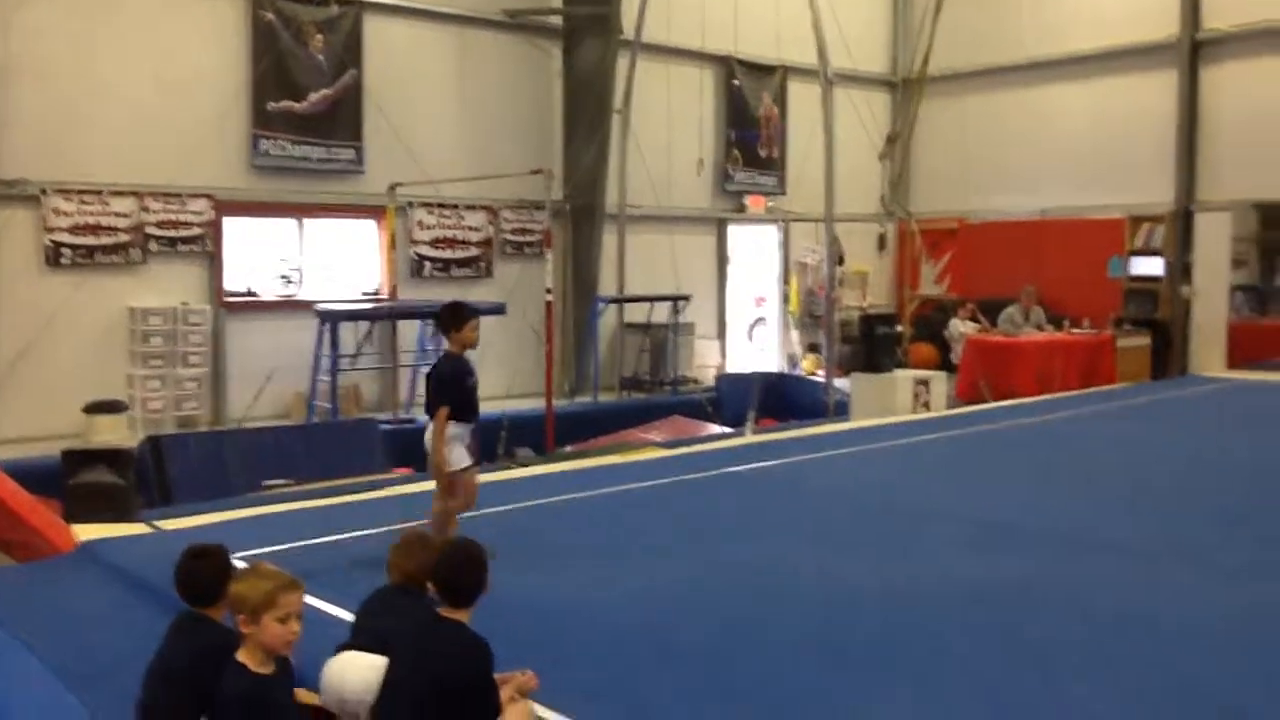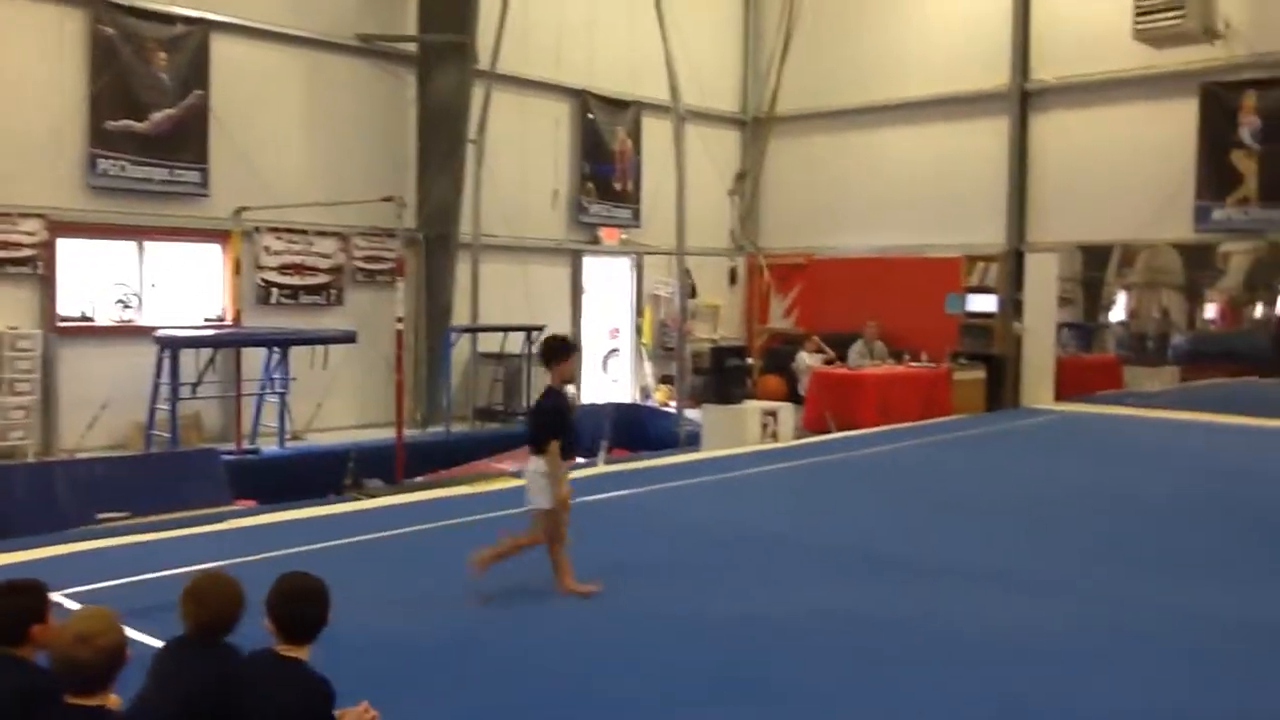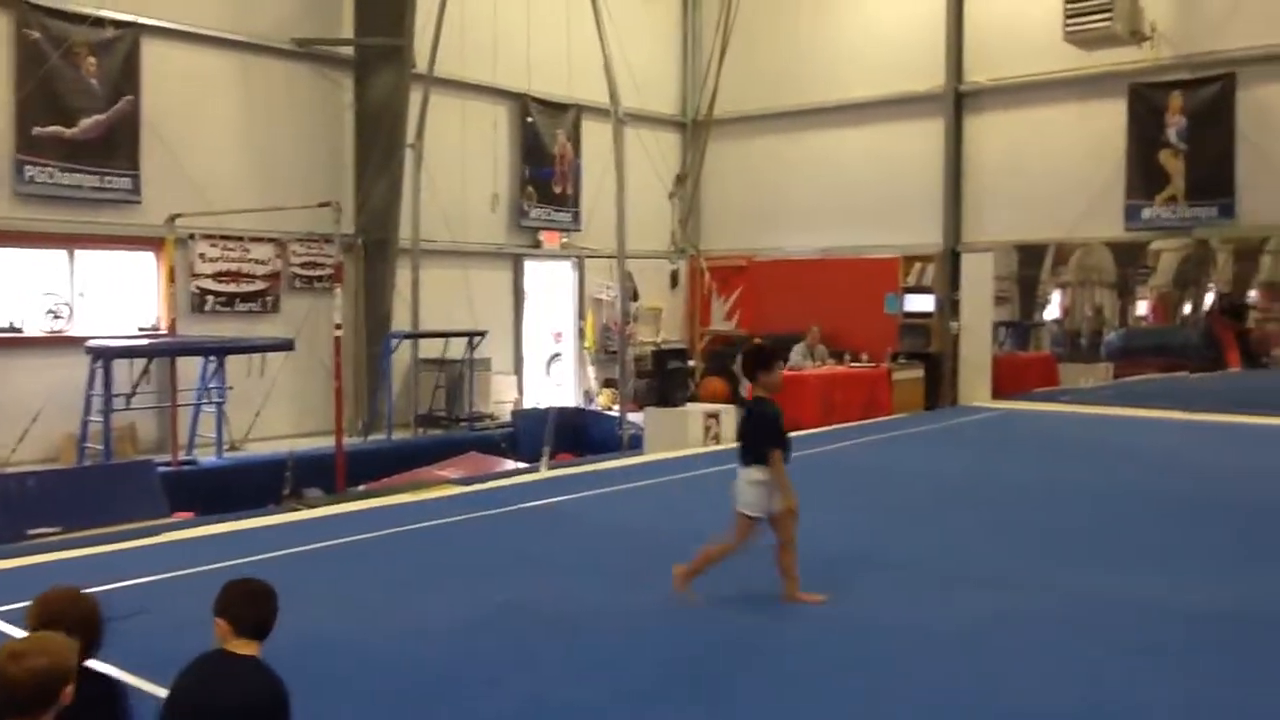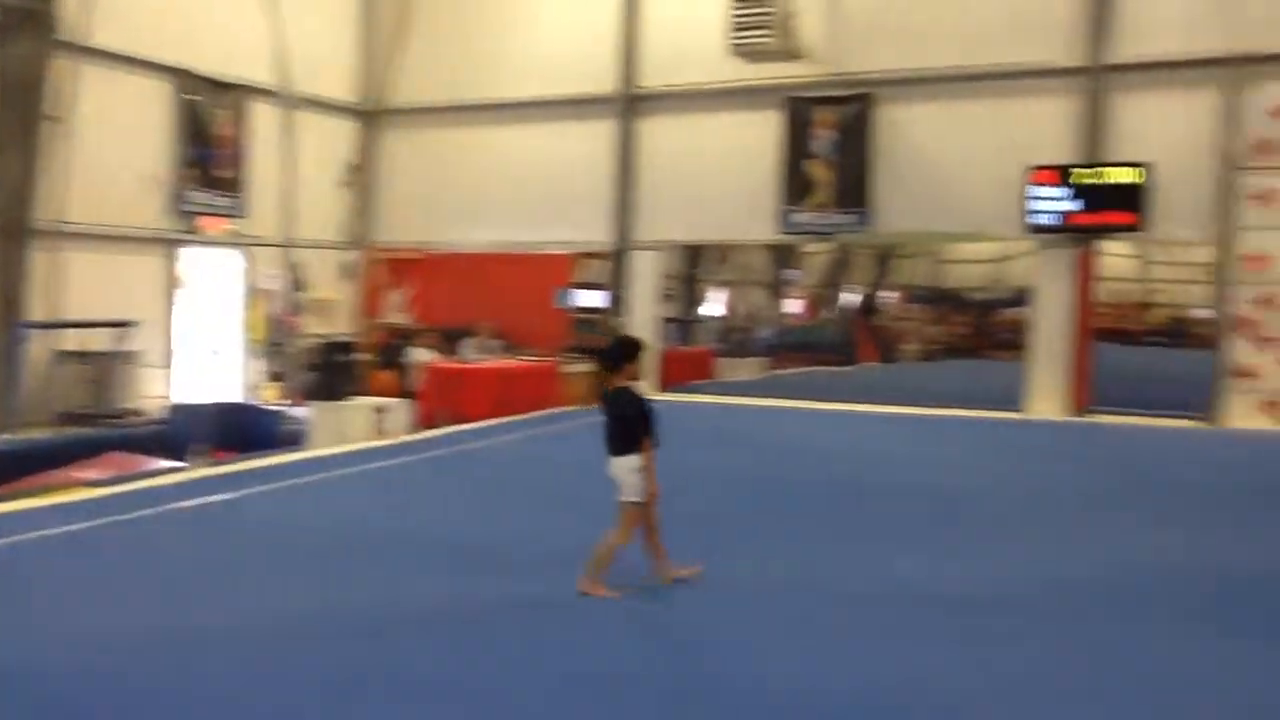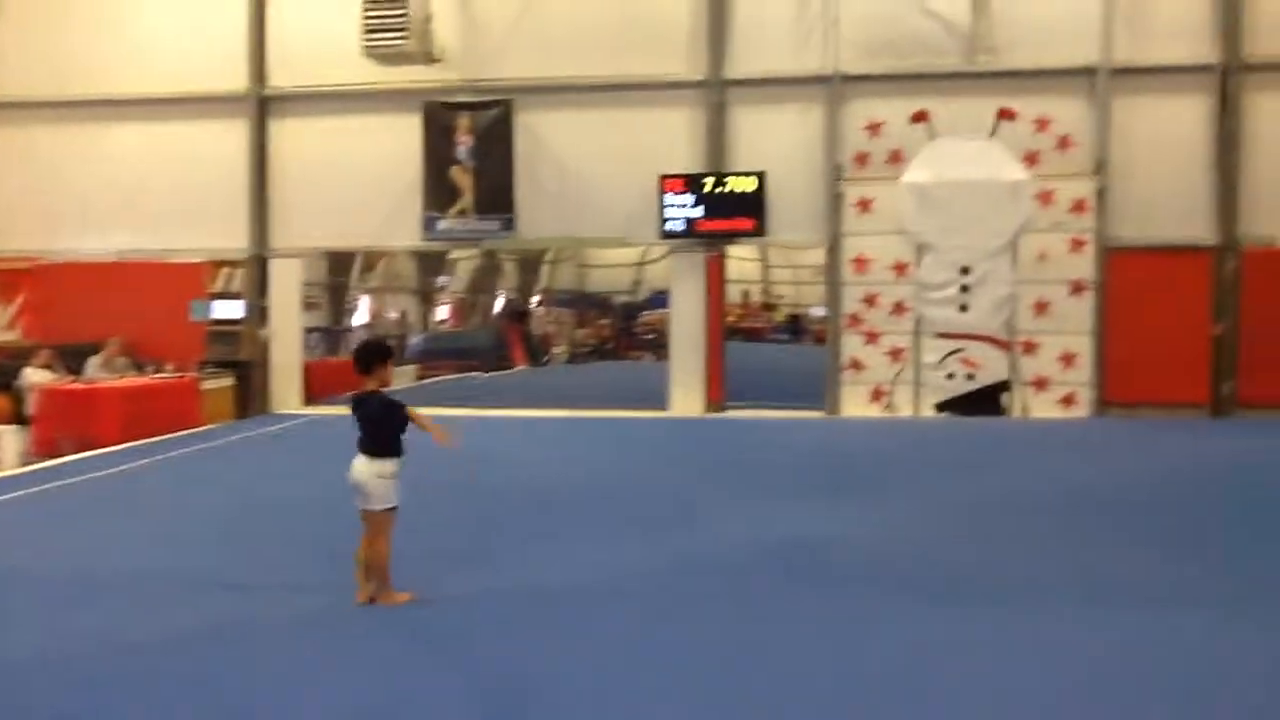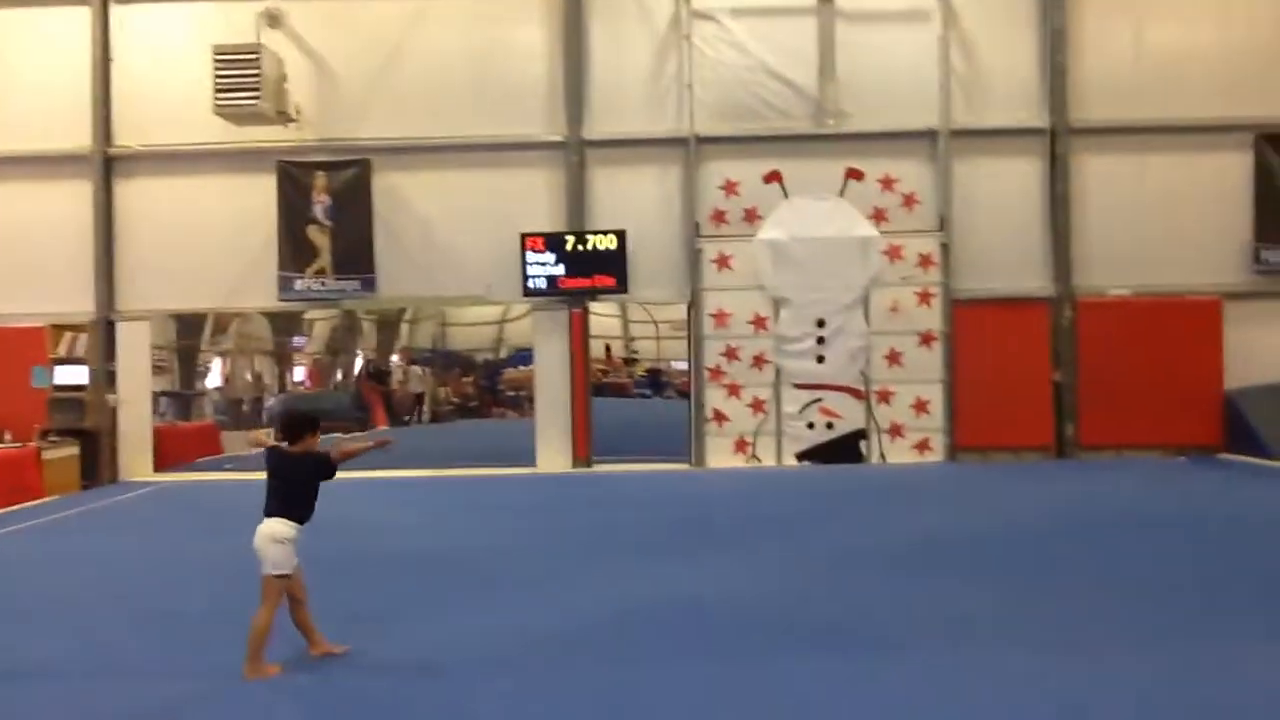
dt=0.7s
person 1, frame 1
left shoulder: (461, 364)
right shoulder: (446, 369)
right elbow: (441, 413)
left wrist: (466, 441)
right wrist: (438, 452)
left hip: (458, 433)
right hip: (447, 436)
left knee: (446, 495)
right knee: (467, 495)
person 1, frame 2
left shoulder: (557, 399)
right shoulder: (551, 404)
right elbow: (552, 447)
right wrist: (560, 487)
left hip: (550, 470)
right hip: (544, 471)
left knee: (558, 530)
right knee: (542, 535)
left ankle: (566, 580)
right ankle: (488, 557)
person 1, frame 3
left shoulder: (756, 407)
right shoulder: (767, 412)
right elbow: (775, 458)
right wrist: (789, 496)
left hip: (761, 478)
right hip: (759, 481)
left knee: (788, 536)
right knee: (737, 541)
left ankle: (793, 590)
right ankle: (687, 572)
person 1, frame 4
left shoulder: (610, 396)
right shoulder: (634, 401)
right elbow: (645, 444)
right wrist: (652, 480)
left hip: (619, 462)
right hip: (632, 466)
left knee: (650, 521)
right knee: (624, 529)
left ankle: (667, 570)
right ankle: (589, 579)
person 1, frame 5
left shoulder: (358, 399)
right shoulder: (386, 404)
right elbow: (412, 415)
right wrist: (435, 430)
left hip: (360, 466)
right hip: (379, 471)
left knee: (369, 535)
right knee: (381, 537)
left ankle: (365, 589)
right ankle: (385, 593)
person 1, frame 6
left shoulder: (278, 456)
right shoulder: (310, 462)
left elbow: (266, 442)
right elbow: (343, 453)
left wrist: (260, 440)
right wrist: (371, 444)
left hip: (275, 532)
right hip: (278, 535)
left knee: (298, 595)
right knee: (270, 605)
left ankle: (317, 644)
right ankle: (253, 665)
